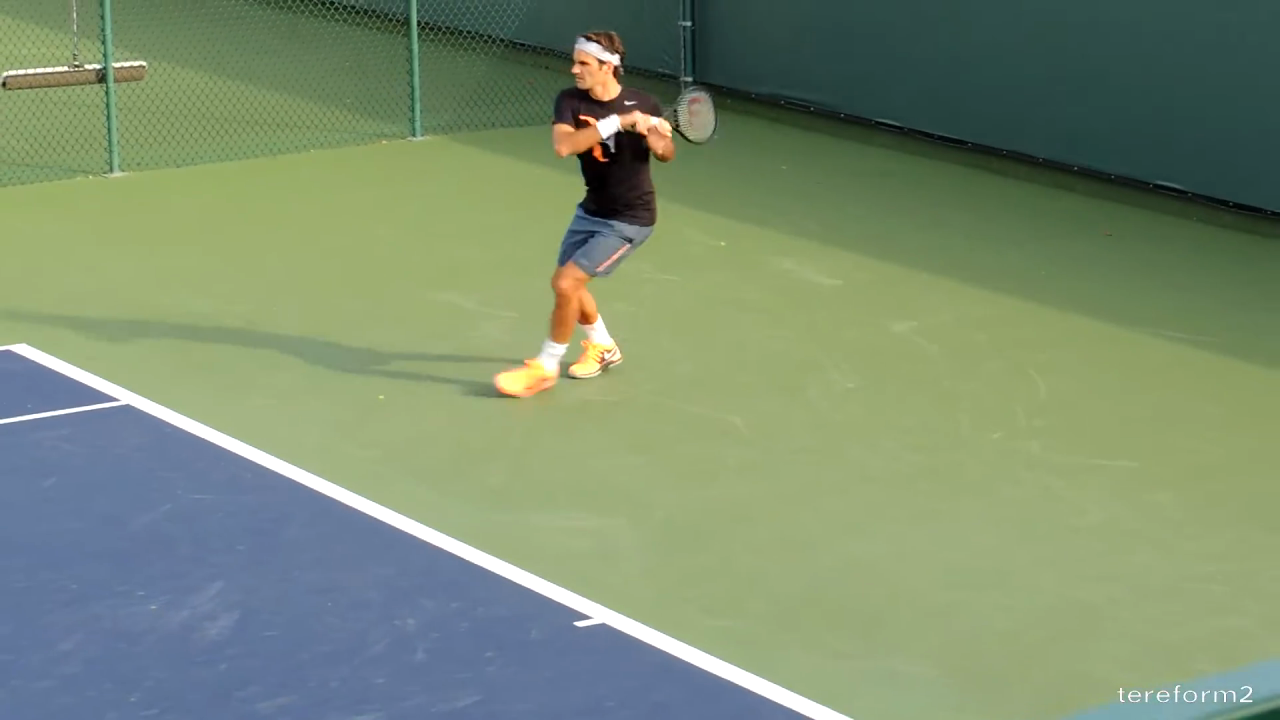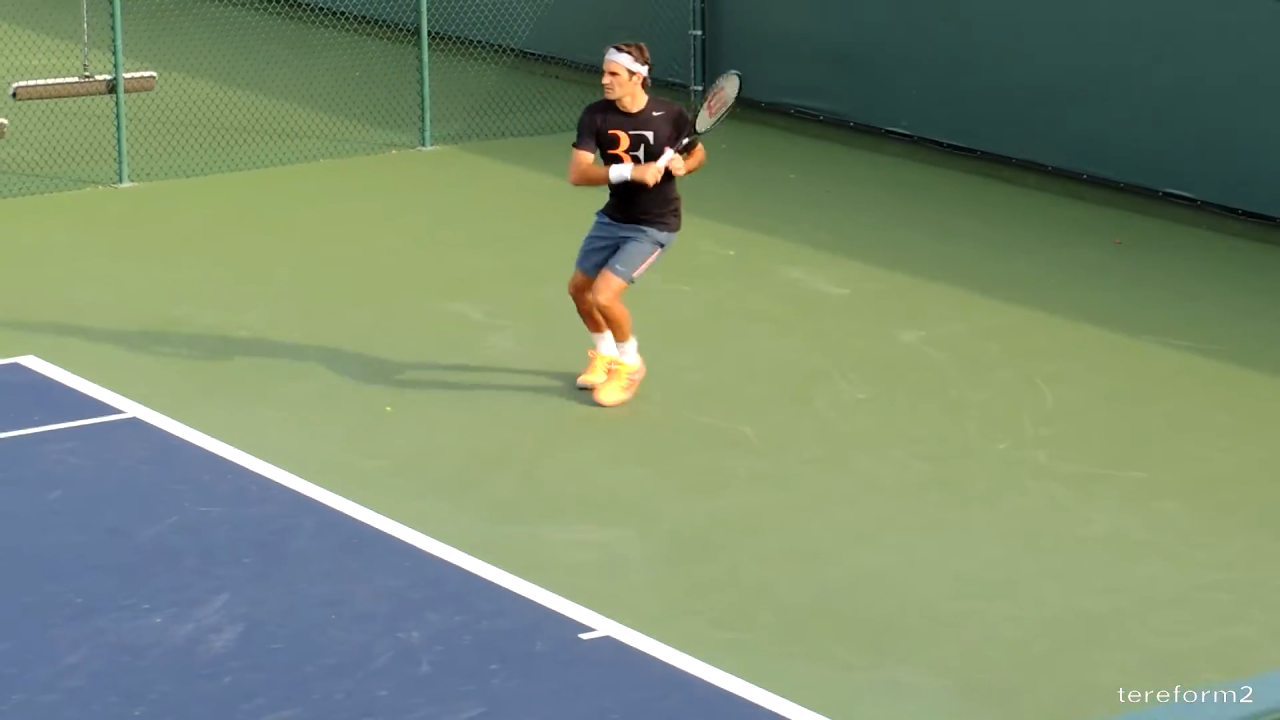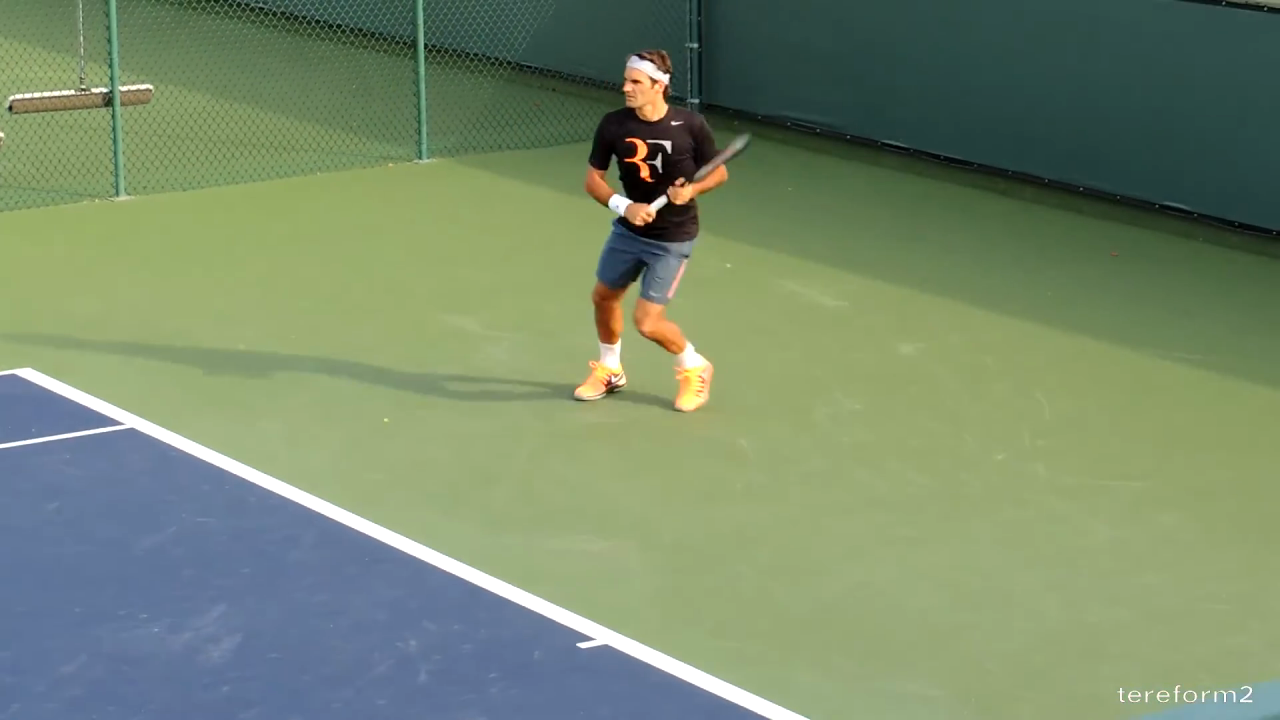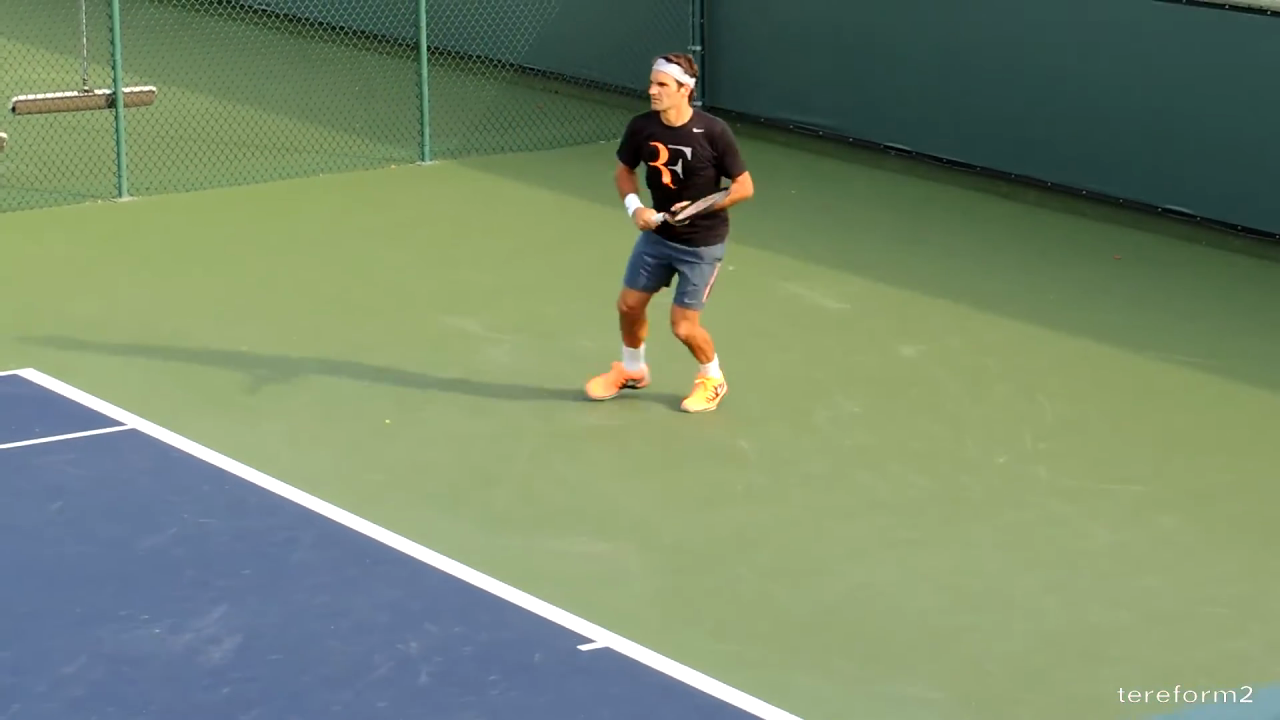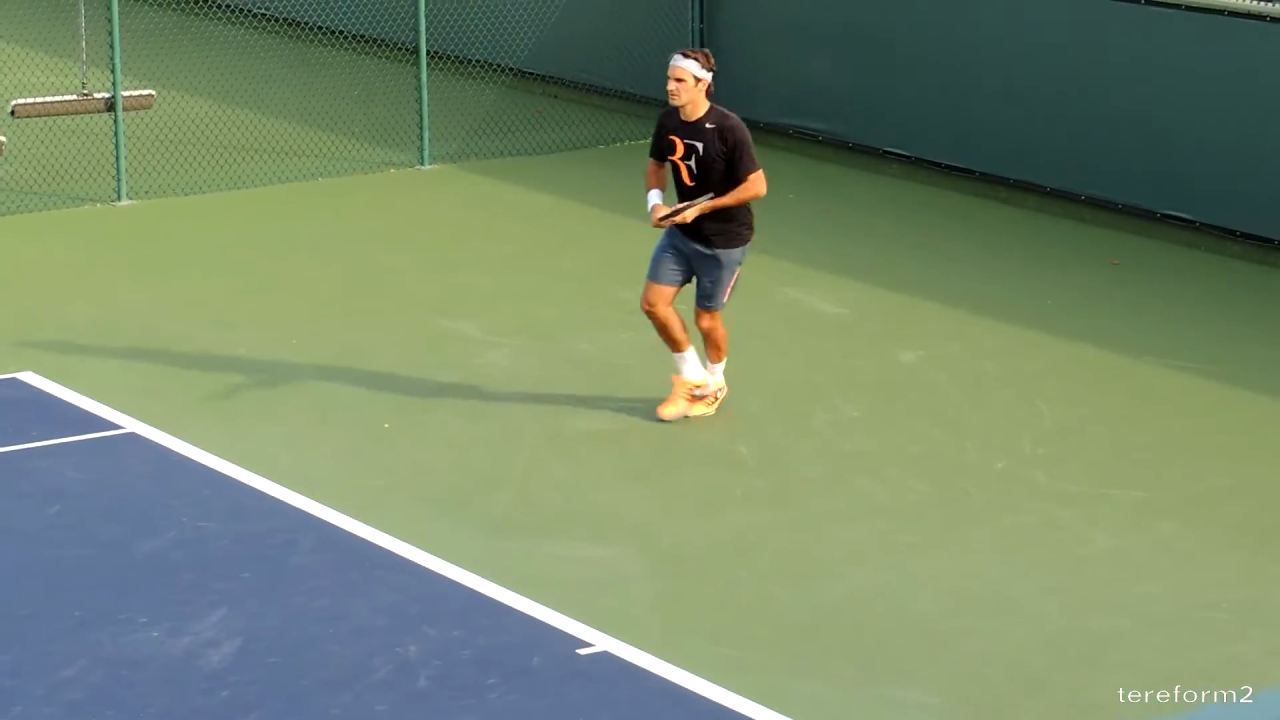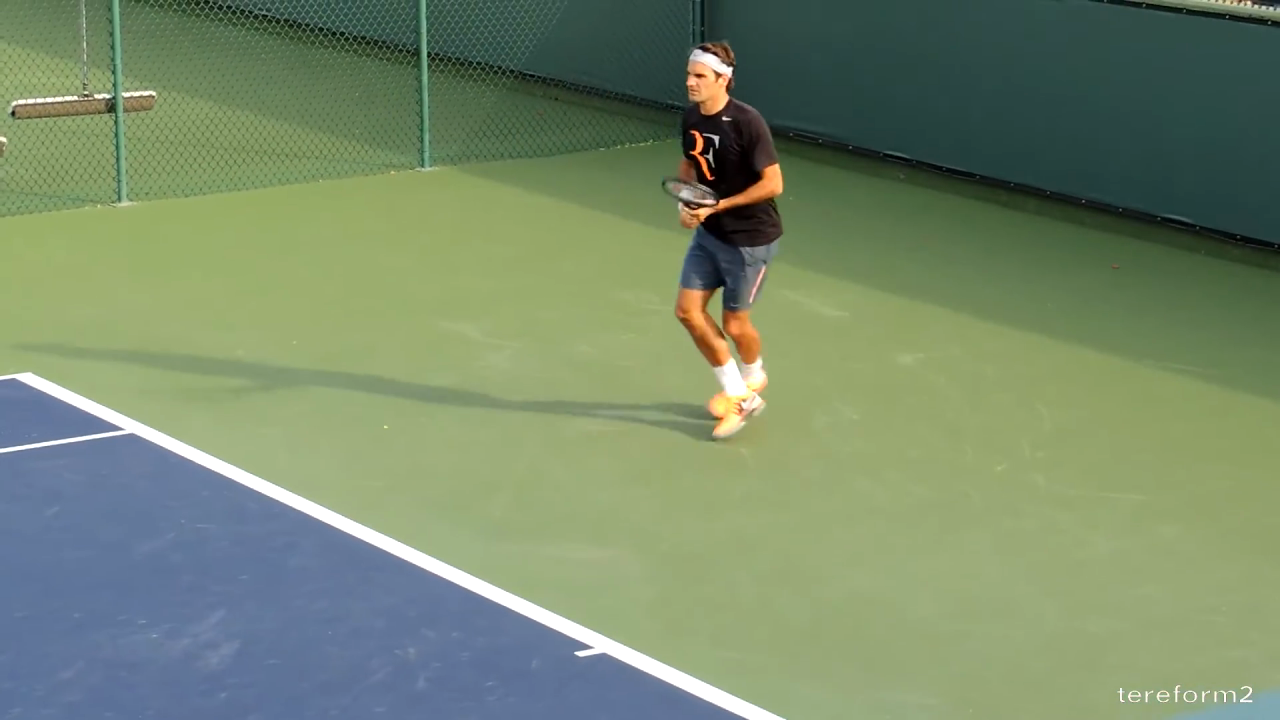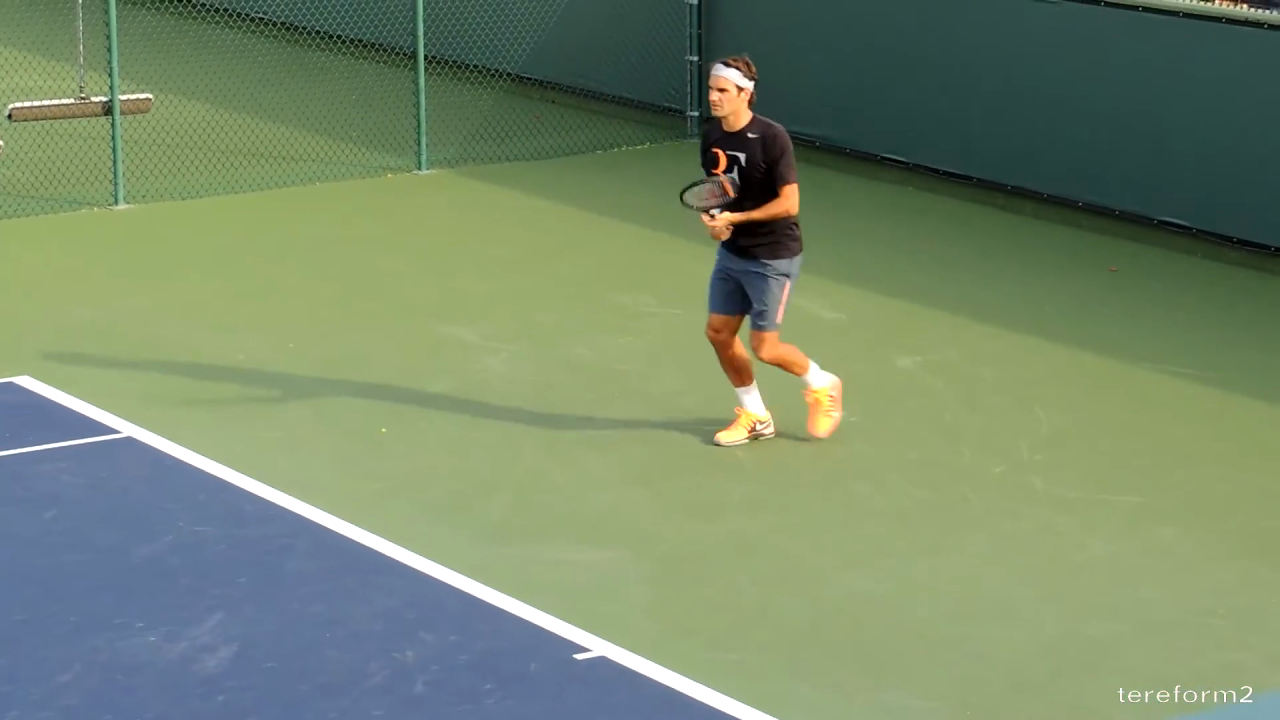
dt=0.1s
person 1, frame 1
left shoulder: (642, 103)
right shoulder: (569, 101)
left elbow: (667, 154)
right elbow: (563, 143)
left wrist: (661, 142)
right wrist: (617, 124)
left hip: (629, 220)
right hip: (591, 209)
left knee: (567, 284)
right knee: (564, 283)
left ankle: (543, 370)
right ankle: (603, 347)
person 1, frame 2
left shoulder: (672, 115)
right shoulder: (595, 116)
left elbow: (698, 155)
right elbow: (578, 173)
left wrist: (681, 166)
right wrist: (628, 172)
left hip: (654, 227)
right hip: (613, 218)
left knee: (603, 296)
right knee: (579, 288)
left ankle: (628, 365)
right ankle: (606, 356)
person 1, frame 3
left shoulder: (691, 124)
right shoulder: (613, 124)
left elbow: (720, 172)
right elbow: (592, 179)
left wrist: (692, 191)
right wrist: (620, 205)
left hip: (674, 239)
right hip: (629, 231)
left knee: (649, 324)
right knee: (602, 299)
left ankle: (696, 368)
right ankle: (609, 370)
person 1, frame 4
left shoulder: (714, 131)
right shoulder: (641, 127)
left elbow: (745, 187)
right elbow: (624, 171)
left wrist: (702, 208)
right wrist: (634, 206)
left hip: (702, 243)
right hip: (657, 233)
left knee: (684, 327)
right knee: (629, 305)
left ankle: (711, 379)
right ankle: (631, 370)
person 1, frame 5
left shoulder: (729, 128)
right shoulder: (666, 121)
left elbow: (758, 187)
right elbow: (654, 167)
left wrist: (701, 208)
right wrist: (654, 200)
left hip: (726, 239)
right hip: (680, 233)
left knee: (707, 320)
right knee: (654, 304)
left ankle: (713, 381)
right ankle: (691, 380)
person 1, frame 6
left shoulder: (747, 121)
right shoulder: (691, 117)
left elbow: (773, 184)
left wrist: (718, 205)
right wrist: (688, 203)
left hip: (751, 238)
right hip: (710, 232)
left knee: (735, 323)
right knee: (688, 310)
left ankle: (752, 379)
right ankle: (738, 396)
person 1, frame 7
left shoulder: (771, 137)
right shoulder: (711, 134)
left elbow: (788, 204)
left wrist: (734, 218)
right wrist: (717, 219)
left hip: (774, 256)
right hip: (732, 252)
left knee: (766, 349)
right knee: (720, 336)
left ankle: (820, 384)
right ankle: (755, 416)
